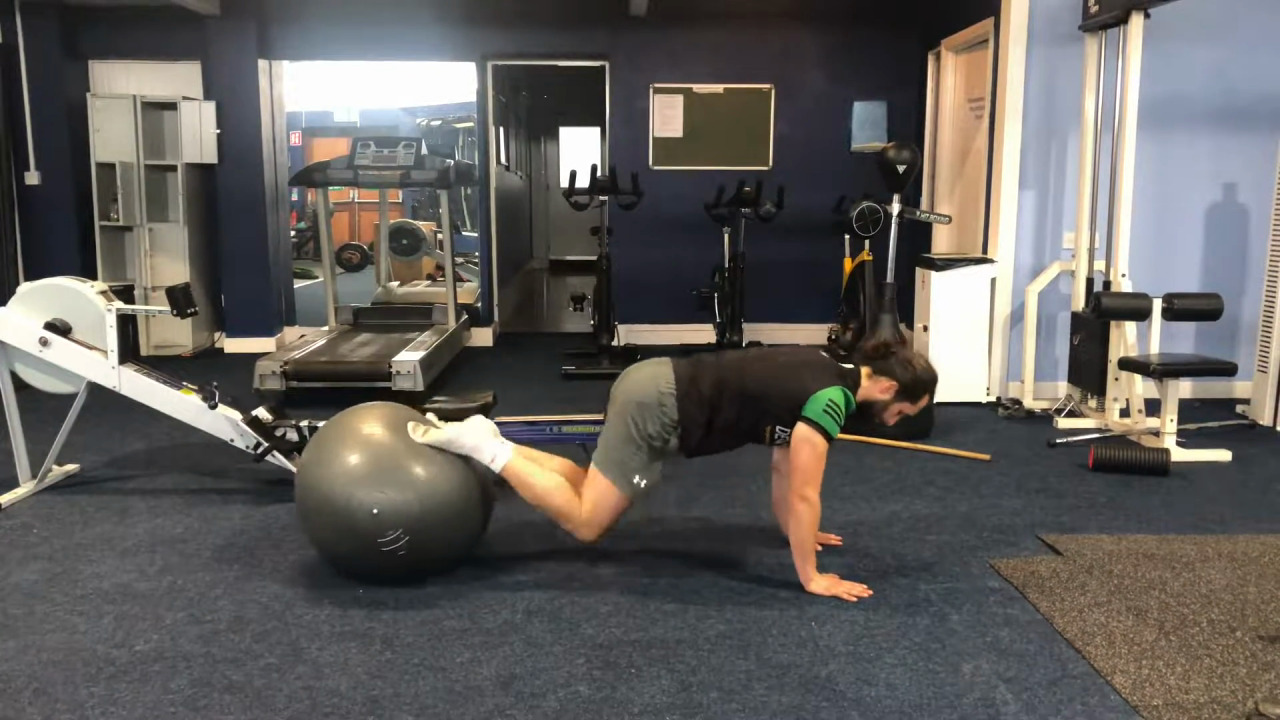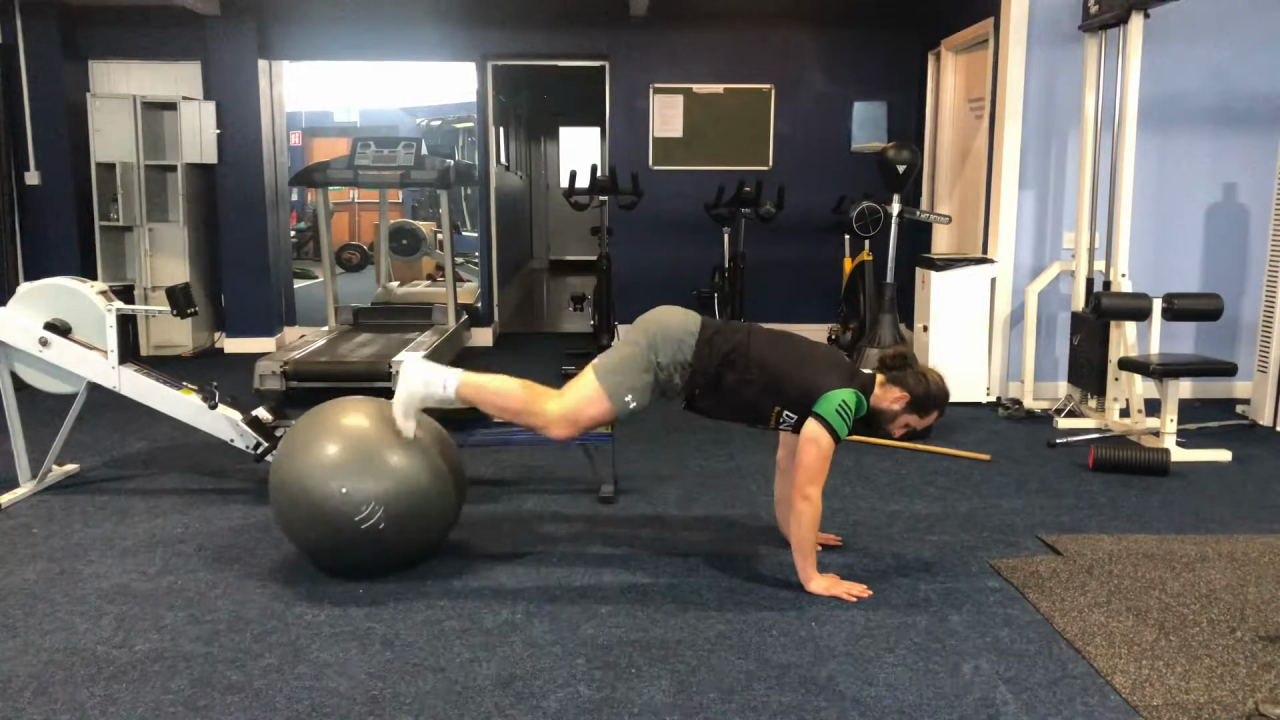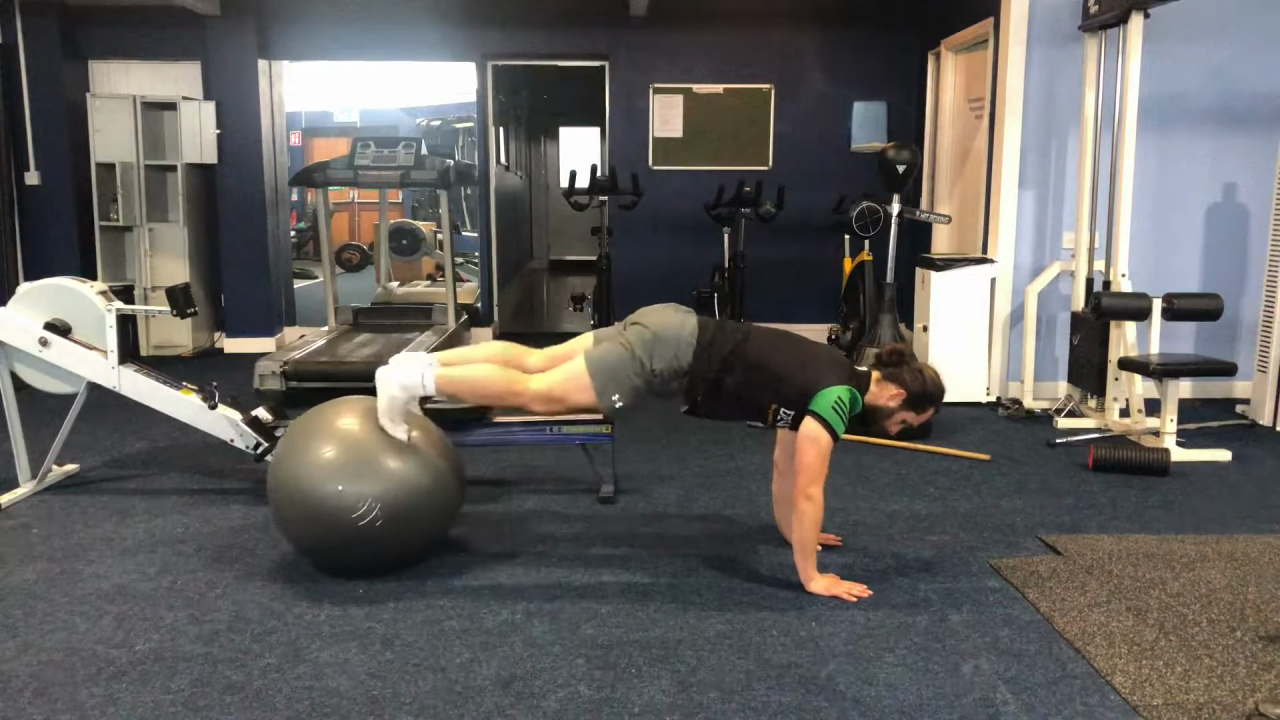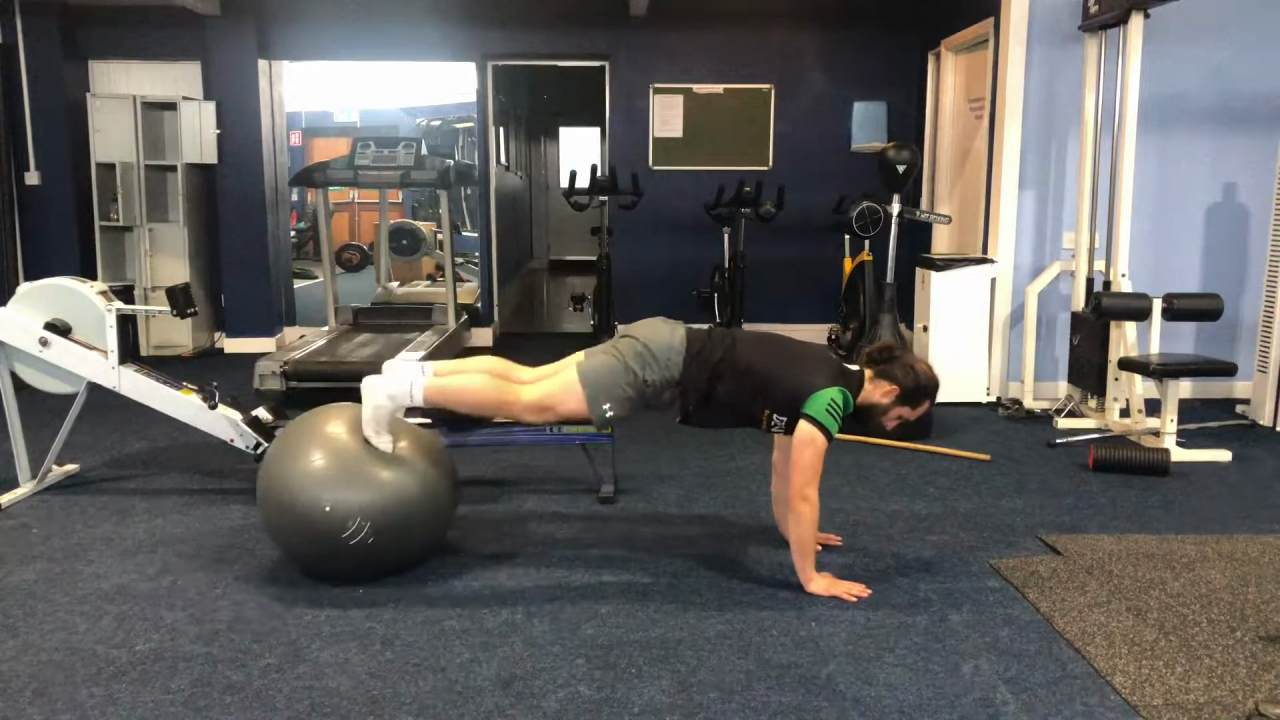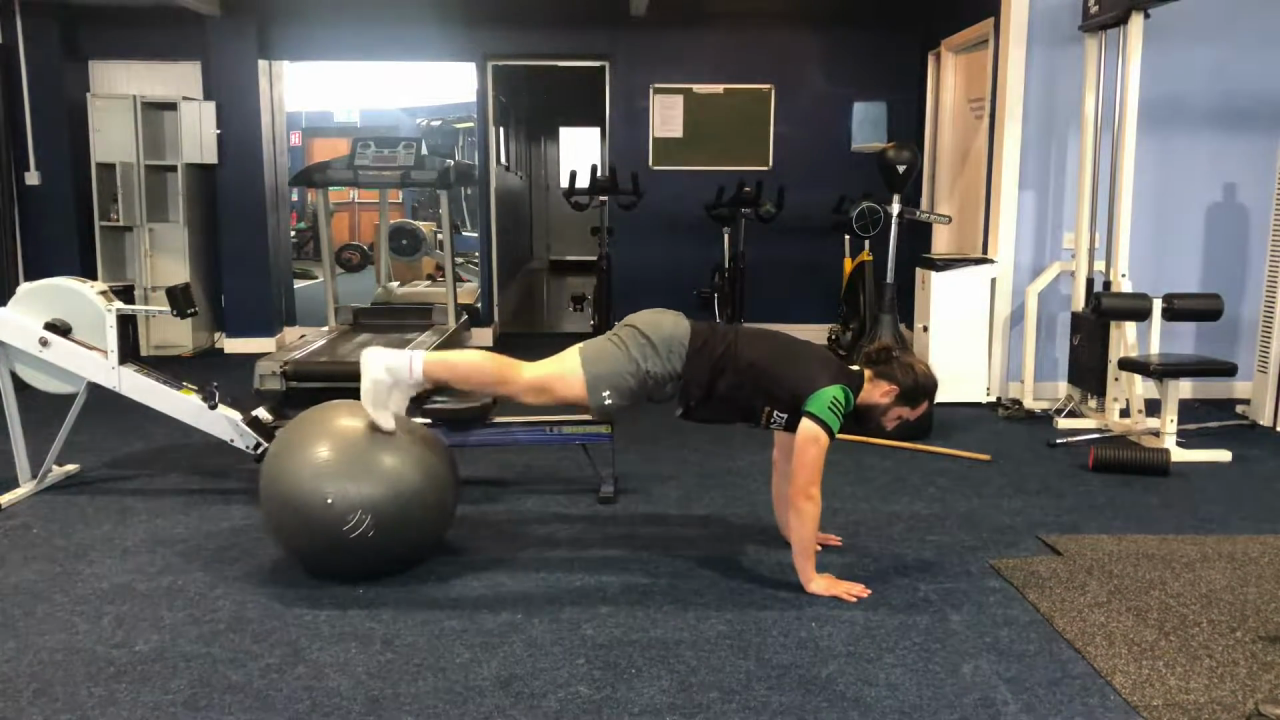
dt=0.3s
person 1, frame 1
left shoulder: (824, 370)
right shoulder: (831, 399)
left elbow: (783, 468)
right elbow: (804, 494)
left wrist: (797, 533)
right wrist: (811, 576)
left hip: (652, 383)
right hip: (657, 406)
left knee: (591, 493)
right knee: (585, 521)
left ankle: (485, 439)
right ankle: (484, 445)
person 1, frame 2
left shoulder: (833, 383)
right shoulder: (842, 400)
left elbow: (787, 467)
right elbow: (806, 491)
left wrist: (793, 533)
right wrist: (811, 577)
left hip: (677, 334)
right hip: (674, 346)
left knee: (558, 408)
right knee: (555, 422)
left ankle: (444, 377)
right ankle: (436, 384)
person 1, frame 3
left shoulder: (823, 383)
right shoulder: (838, 398)
left elbow: (784, 465)
right elbow: (807, 491)
left wrist: (794, 534)
right wrist: (812, 577)
left hip: (672, 329)
right hip: (670, 350)
left knee: (534, 364)
right knee: (537, 395)
left ankle: (419, 363)
right ankle: (412, 381)
person 1, frame 4
left shoulder: (824, 376)
right shoulder: (831, 398)
left elbow: (782, 463)
right elbow: (803, 492)
left wrist: (793, 533)
right wrist: (811, 577)
left hip: (664, 344)
right hip: (661, 364)
left knee: (530, 378)
right knee: (530, 404)
left ankle: (413, 373)
right ankle: (401, 392)
person 1, frame 5
left shoulder: (824, 378)
right shoulder: (832, 396)
left elbow: (782, 461)
right elbow: (805, 491)
left wrist: (792, 532)
right wrist: (811, 577)
left hip: (664, 336)
right hip: (663, 353)
left knee: (527, 373)
right knee: (531, 387)
left ankle: (408, 368)
right ankle: (402, 367)
